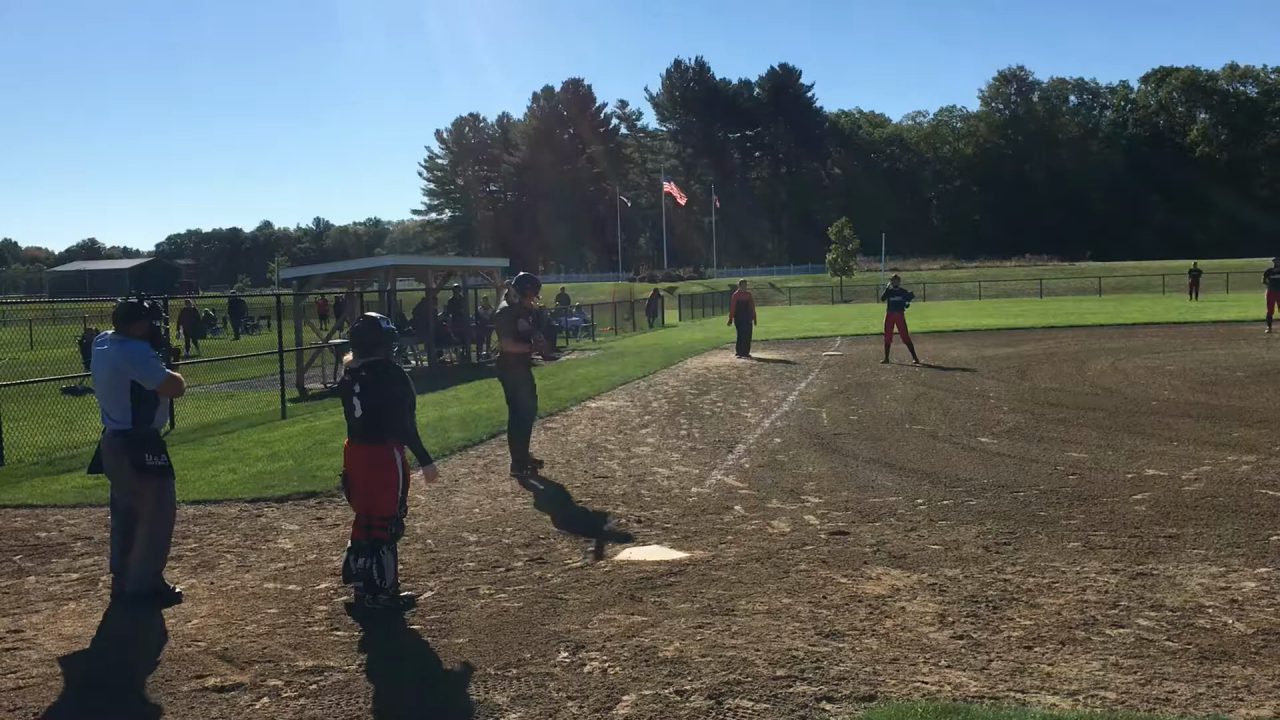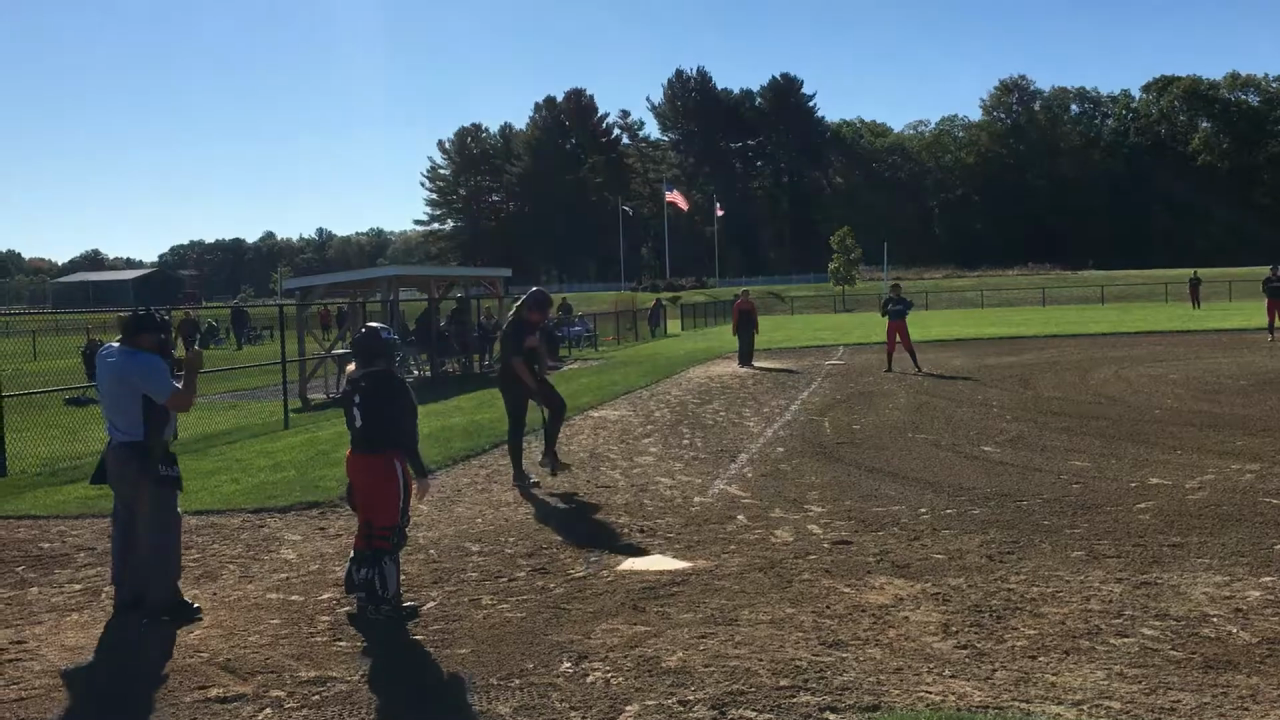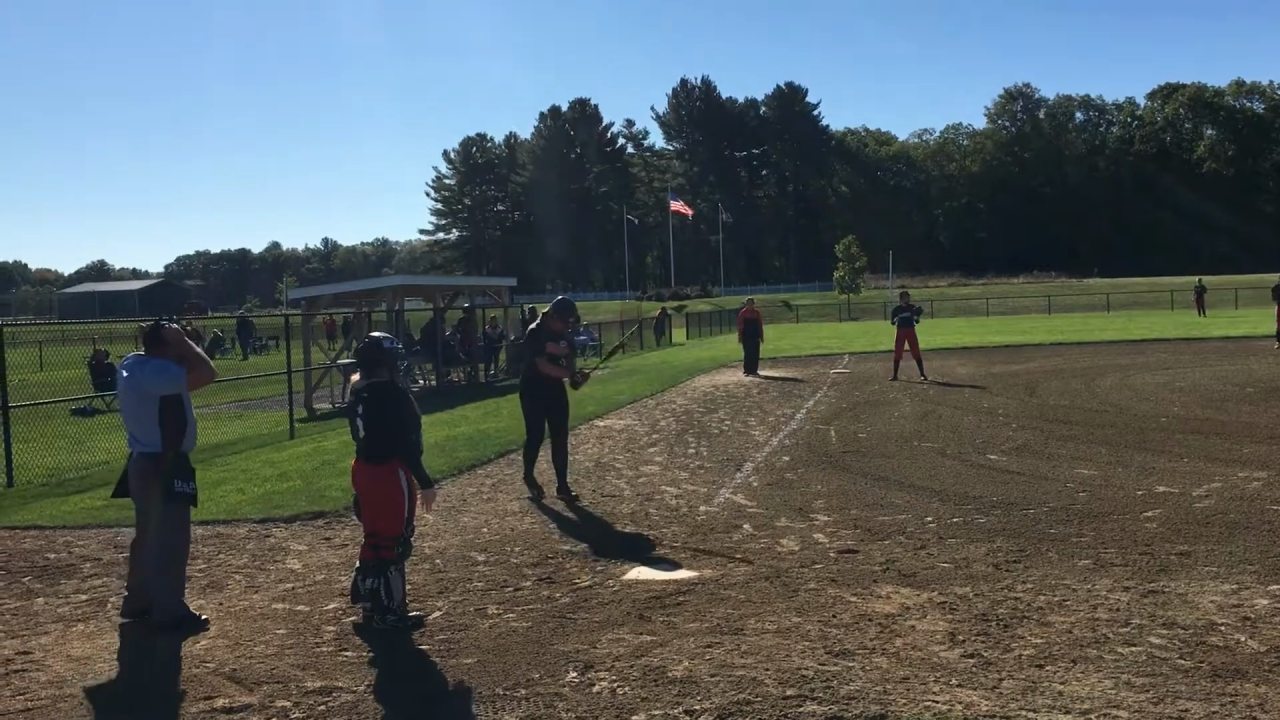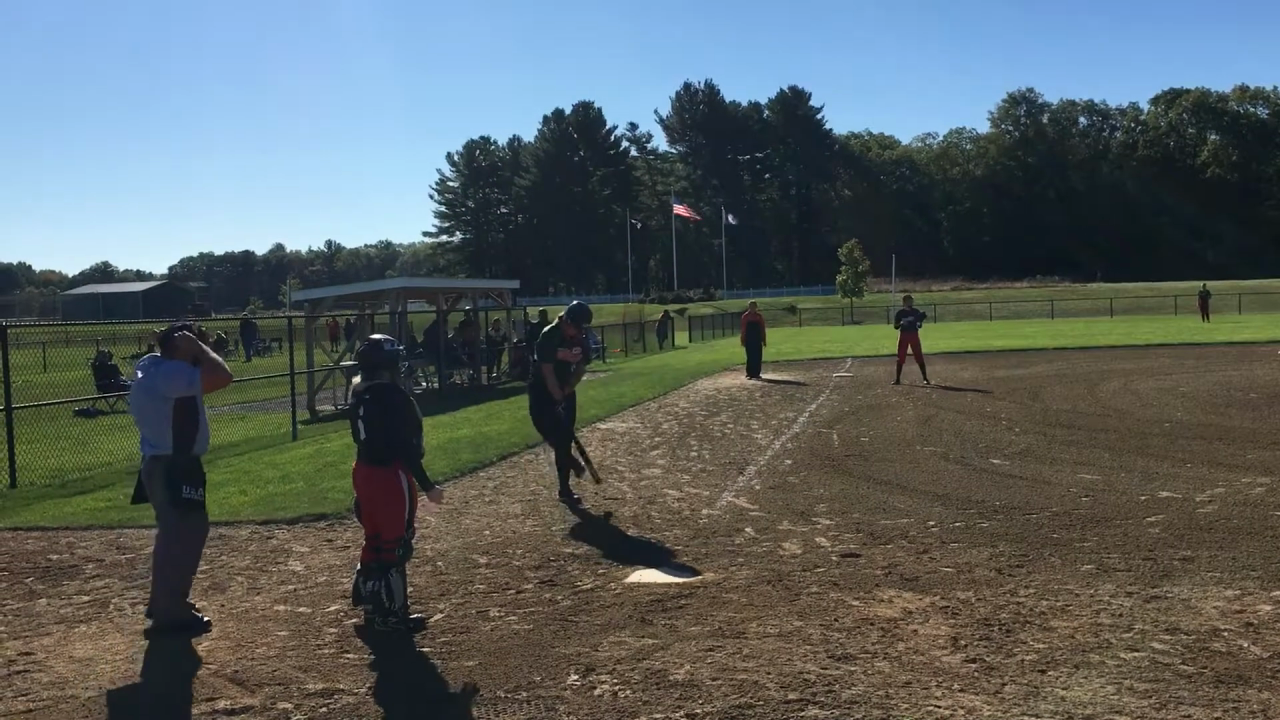
dt=0.4s
person 1, frame 1
left shoulder: (103, 344)
right shoulder: (136, 352)
right elbow: (175, 388)
right wrist: (166, 370)
left hip: (115, 442)
right hip: (138, 444)
left knee: (125, 514)
right knee: (156, 512)
left ankle: (124, 582)
right ankle: (145, 584)
person 1, frame 2
left shoulder: (107, 356)
right shoulder: (146, 363)
right elbow: (182, 402)
right wrist: (191, 371)
left hip: (120, 453)
right hip: (146, 456)
left knee: (128, 526)
right knee: (162, 526)
left ankle: (128, 593)
right ankle: (164, 599)
person 1, frame 3
left shoulder: (132, 366)
right shoulder: (157, 372)
right elbow: (206, 374)
left wrist: (167, 342)
right wrist: (182, 341)
left hip: (144, 463)
right hip: (164, 467)
left knee: (149, 535)
right knee: (171, 539)
left ankle: (139, 600)
right ankle: (170, 611)
person 1, frame 4
left shoulder: (149, 367)
right shoulder: (173, 373)
right elbow: (222, 377)
right wrist: (197, 347)
left hip: (162, 465)
right hip: (175, 470)
left knee: (186, 534)
right knee: (178, 541)
left ankle: (167, 603)
right ankle: (171, 614)
person 2, frame 1
left shoulder: (349, 374)
right shoulder: (390, 374)
left elbow: (353, 417)
right elbow: (402, 423)
right wrist: (424, 460)
left hip: (356, 451)
right hip: (384, 453)
left knee: (365, 519)
right knee: (386, 522)
left ankle: (363, 585)
right ankle: (381, 592)
person 2, frame 2
left shoulder: (352, 384)
right shoulder: (390, 384)
left elbow: (356, 426)
right elbow: (402, 434)
right wrist: (420, 472)
left hip: (359, 460)
right hip: (386, 463)
left knee: (368, 529)
right knee: (389, 532)
left ankle: (365, 595)
right ankle: (384, 602)
person 2, frame 3
left shoulder: (358, 393)
right shoulder: (393, 394)
left elbow: (361, 436)
right elbow: (405, 444)
right wrist: (424, 482)
left hip: (365, 470)
right hip: (390, 473)
left knee: (374, 538)
right knee: (394, 542)
left ankle: (371, 604)
right ankle: (390, 611)
person 2, frame 4
left shoulder: (359, 394)
right shoulder: (394, 396)
left elbow: (365, 437)
right elbow: (406, 446)
right wrist: (426, 485)
left hip: (365, 471)
right hip: (390, 475)
left knee: (375, 540)
right knee: (395, 544)
left ankle: (372, 605)
right ankle: (391, 613)
person 3, frame 1
left shoulder: (526, 310)
right shoulder: (505, 313)
left elbow: (532, 334)
right elbow: (507, 345)
left wrist: (538, 342)
right wrist: (532, 347)
left hip: (522, 366)
right hip: (510, 368)
left knee: (529, 410)
right knee: (518, 413)
left ankle: (523, 456)
right ankle: (517, 464)
person 3, frame 2
left shoulder: (534, 324)
right shoulder: (513, 329)
left elbow: (540, 347)
right elbow: (517, 363)
left wrist: (542, 374)
right wrist: (535, 389)
left hip: (531, 375)
right hip: (512, 380)
left knee: (558, 405)
right knee: (517, 425)
left ankle: (549, 455)
right ankle: (518, 474)
person 3, frame 3
left shoulder: (564, 334)
right shoulder: (535, 333)
left elbow: (568, 360)
right elbow: (543, 366)
left wrist: (574, 377)
right wrist: (571, 375)
left hip: (555, 388)
right hip: (533, 389)
left knee: (560, 437)
right knee: (535, 435)
left ankle: (562, 486)
right ankle: (529, 477)
person 3, frame 4
left shoulder: (581, 340)
right shoulder: (549, 336)
left elbow: (580, 369)
right elbow: (547, 372)
left wrist: (565, 394)
right wrist: (557, 401)
left hip: (564, 392)
right hip: (542, 390)
left knee: (565, 438)
right knee: (544, 425)
left ankle: (564, 488)
right ankle: (572, 462)
